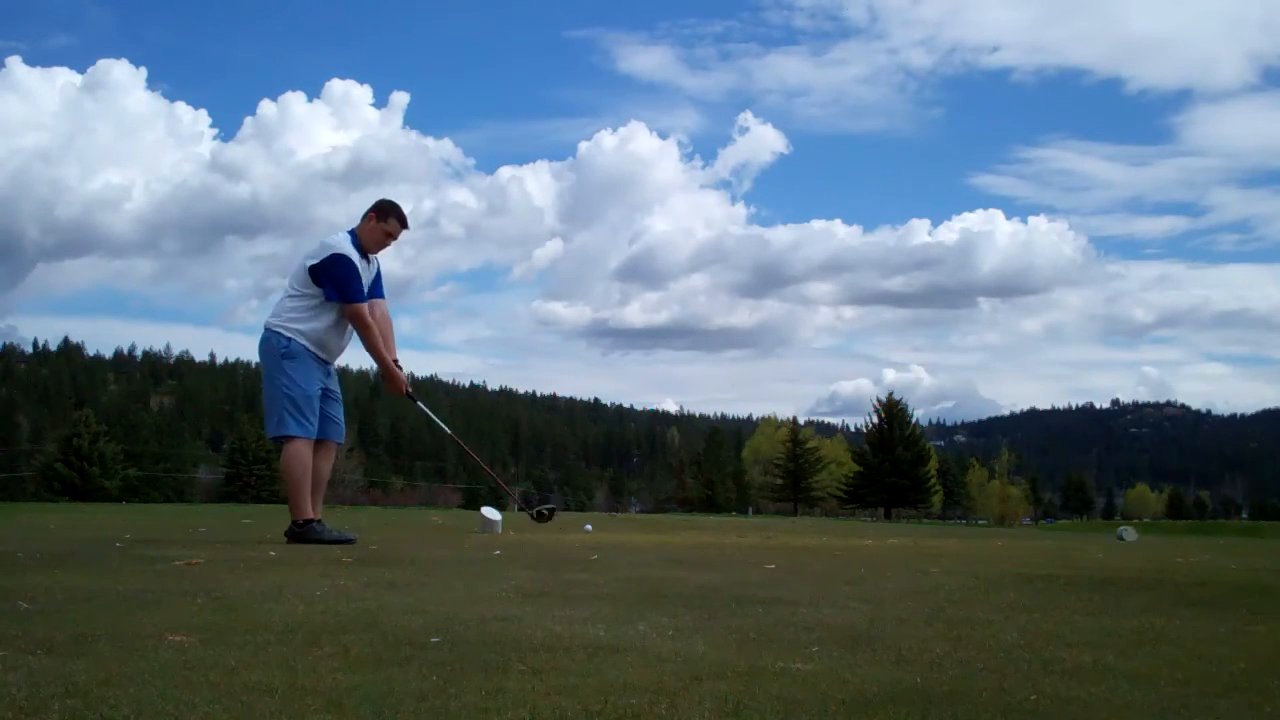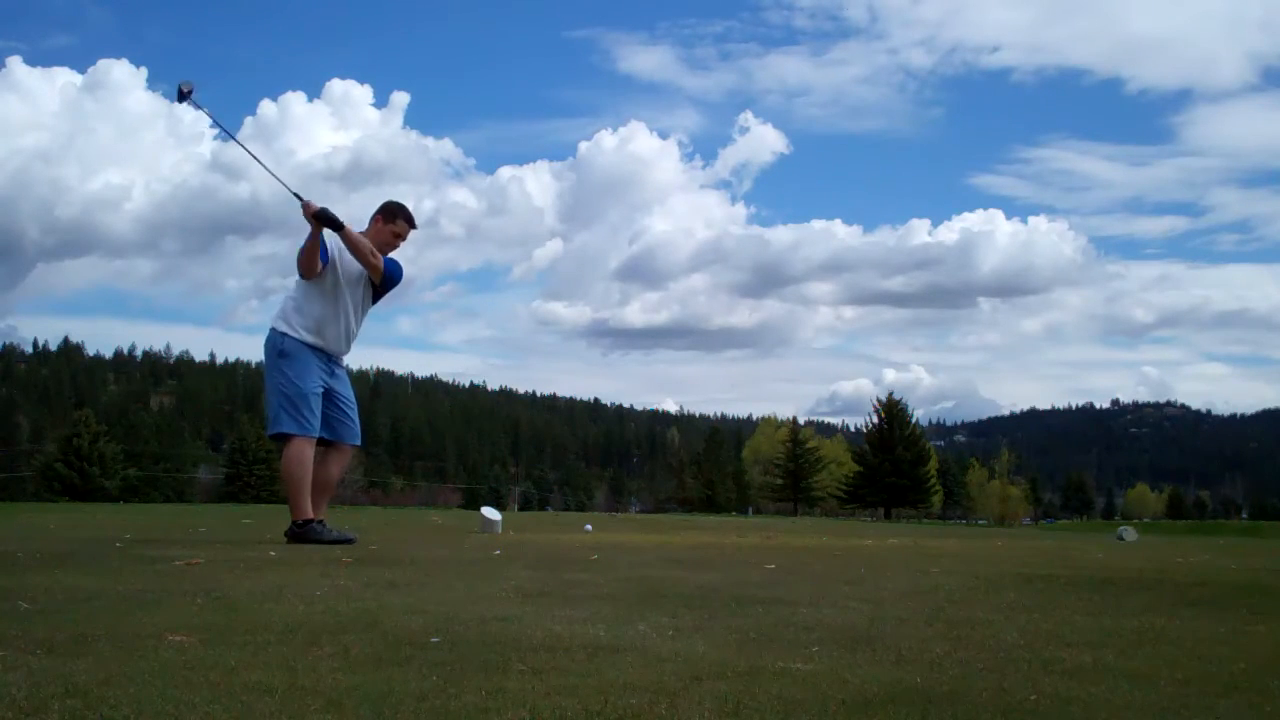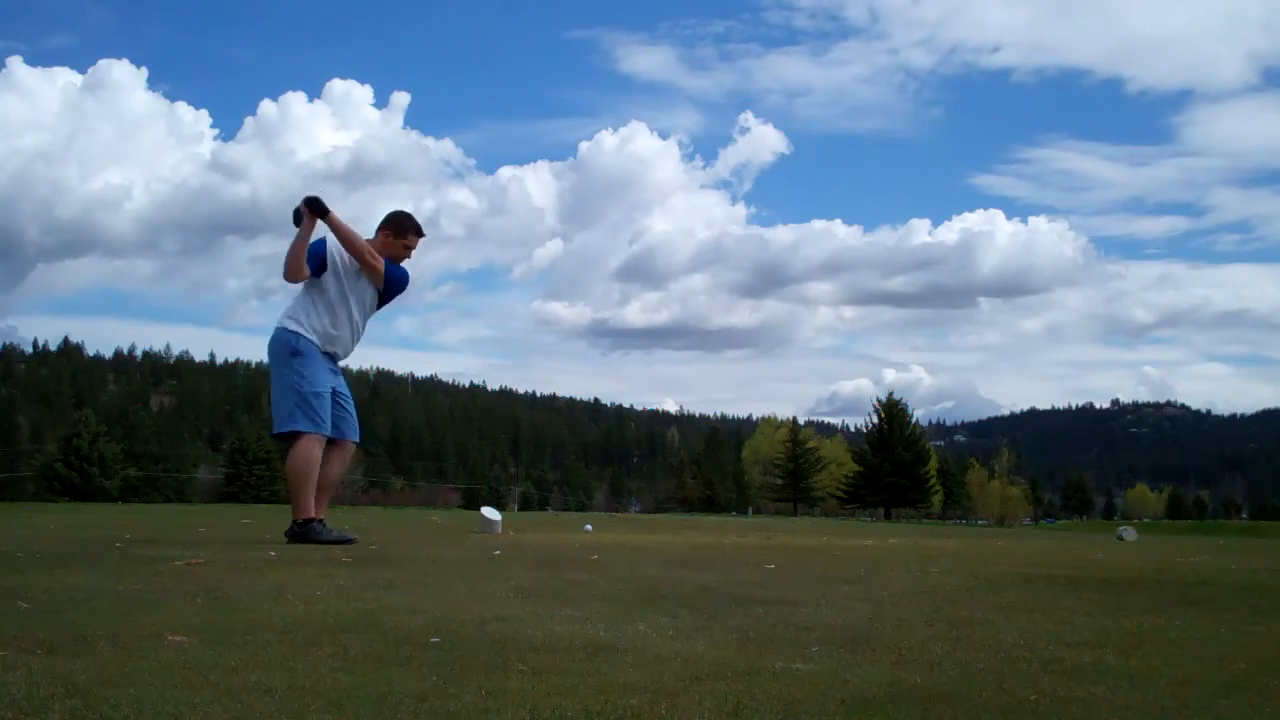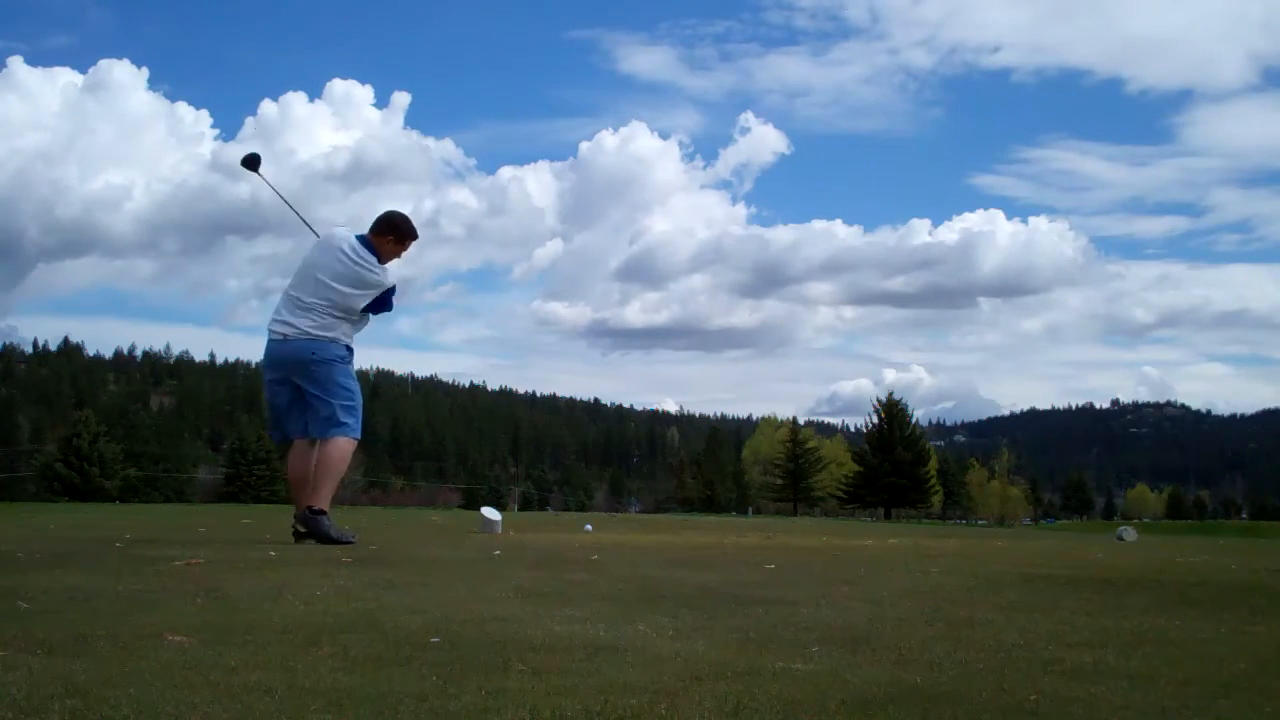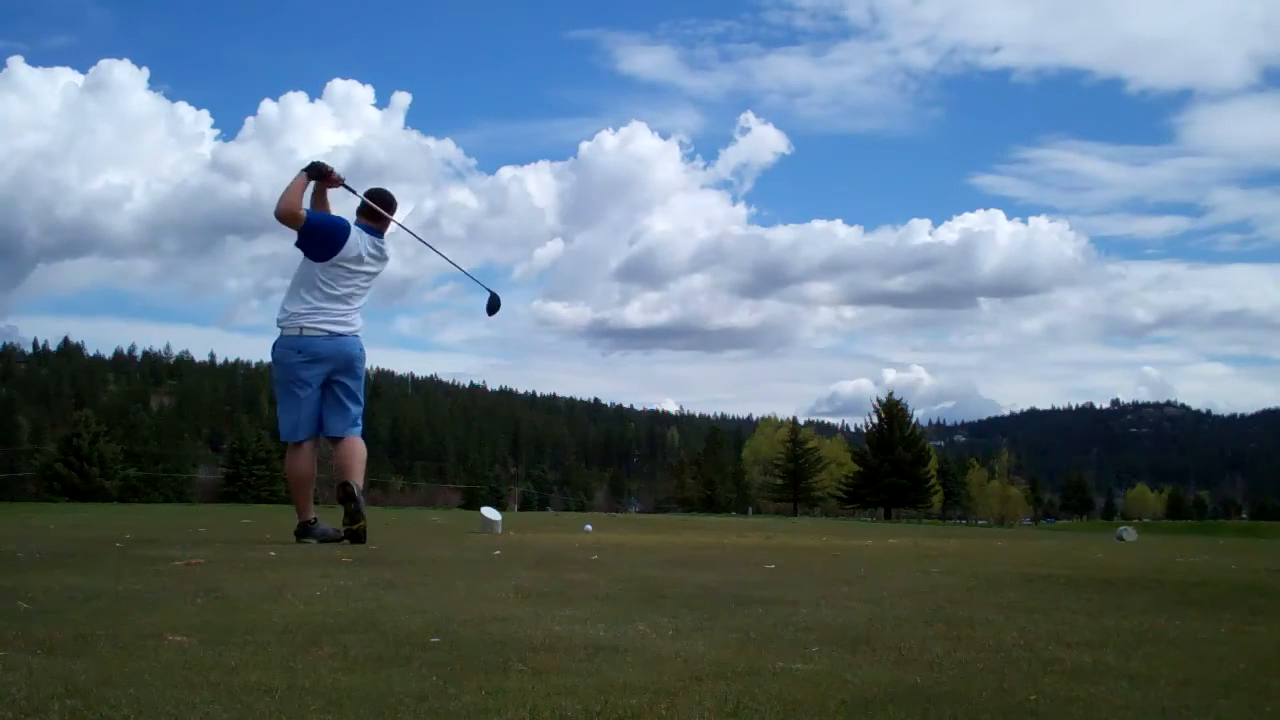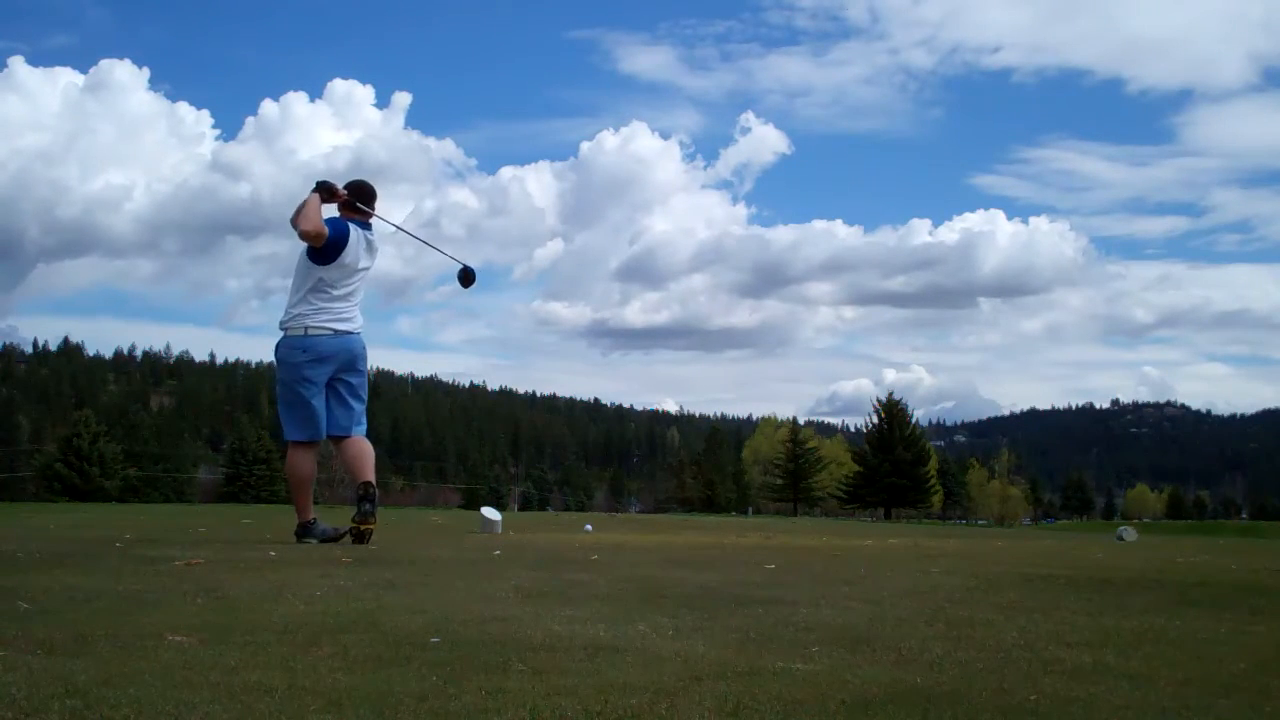
dt=0.3s
person 1, frame 1
left shoulder: (370, 264)
right shoulder: (339, 255)
left elbow: (379, 313)
right elbow: (359, 320)
left wrist: (392, 360)
right wrist: (388, 369)
left hip: (316, 357)
right hip: (290, 347)
left knee: (327, 439)
right knee: (300, 434)
left ankle: (310, 521)
right ankle: (303, 523)
person 1, frame 2
left shoulder: (391, 270)
right shoulder: (327, 243)
left elbow: (369, 261)
right elbow: (308, 268)
left wrist: (339, 226)
right wrist: (317, 227)
left hip: (332, 361)
right hip: (294, 348)
left knee: (344, 443)
right knee: (303, 435)
left ankle: (312, 522)
right ankle: (303, 524)
person 1, frame 3
left shoulder: (397, 277)
right shoulder: (330, 249)
left elbow: (366, 259)
right elbow: (293, 273)
left wrist: (328, 215)
right wrist: (309, 224)
left hip: (327, 359)
right hip: (297, 347)
left knee: (343, 442)
right knee: (311, 433)
left ankle: (313, 519)
right ankle: (304, 523)
person 1, frame 4
left shoulder: (338, 237)
right shoulder: (382, 282)
right elbow: (380, 307)
left hip: (280, 346)
right hip: (326, 351)
left knee: (302, 437)
right knee: (341, 432)
left ankle: (303, 522)
right ankle: (316, 513)
person 1, frame 5
left shoulder: (338, 232)
right shoulder: (382, 252)
left elbow: (285, 213)
left wrist: (309, 175)
right wrist: (320, 185)
left hip: (298, 343)
right hip: (346, 347)
left knee: (301, 437)
right knee: (348, 431)
left ankle: (307, 522)
right ankle: (353, 490)
person 1, frame 6
left shoulder: (340, 232)
right shoulder: (369, 243)
left elbow: (307, 228)
right elbow: (310, 224)
left wrist: (317, 194)
right wrist: (319, 201)
left hip: (305, 343)
right hip: (349, 343)
left knee: (304, 437)
right knee: (350, 431)
left ankle: (307, 523)
right ankle: (368, 490)
